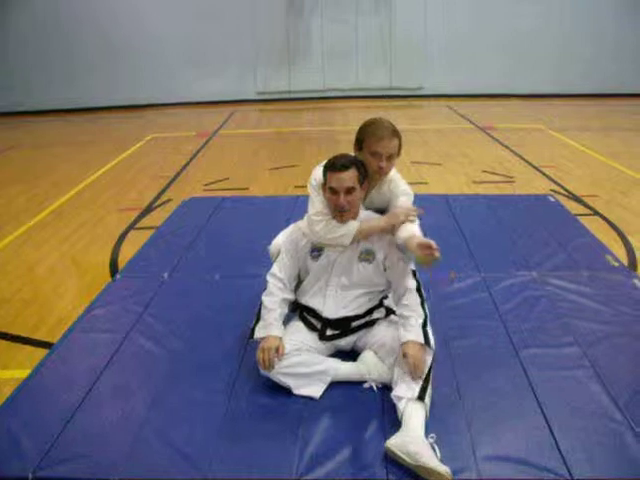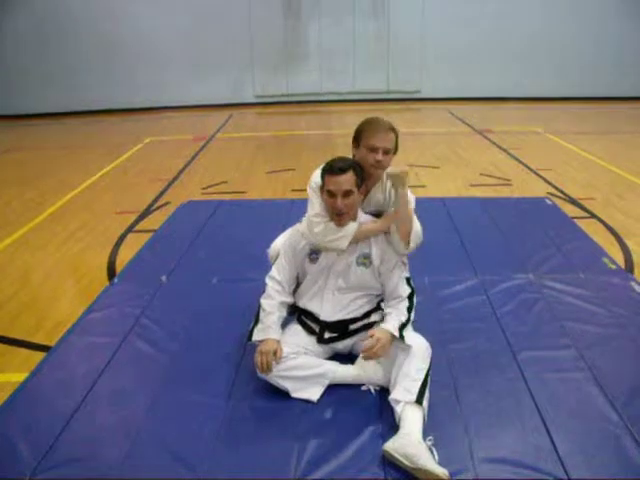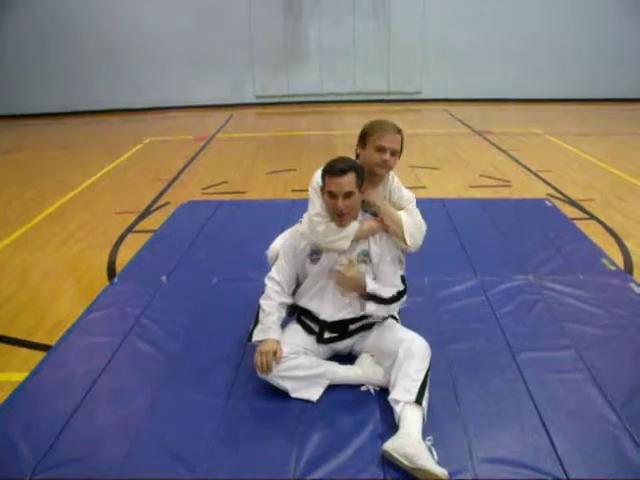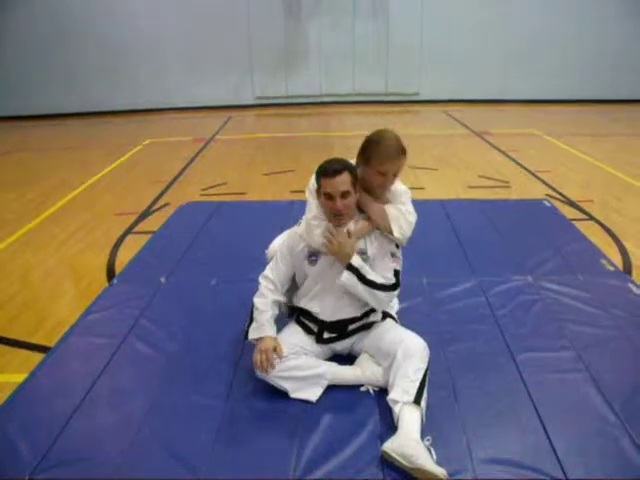
dt=0.4s
person 1, frame 1
left shoulder: (383, 233)
right shoulder: (303, 231)
left elbow: (408, 289)
right elbow: (279, 282)
left wrist: (413, 337)
right wrist: (270, 331)
left hip: (369, 323)
right hip: (314, 325)
left knee: (420, 352)
right knee: (271, 361)
left ankle: (412, 436)
right ankle: (369, 368)
person 1, frame 2
left shoulder: (381, 237)
right shoulder: (302, 234)
left elbow: (402, 296)
right elbow: (278, 286)
left wrist: (388, 330)
right wrist: (269, 334)
left hip: (366, 327)
right hip: (312, 328)
left knee: (417, 349)
right knee: (269, 365)
left ankle: (409, 438)
right ankle: (364, 373)
person 1, frame 3
left shoulder: (381, 236)
right shoulder: (302, 235)
left elbow: (395, 298)
right elbow: (277, 286)
left wrist: (362, 289)
right wrist: (268, 335)
left hip: (366, 326)
right hip: (312, 327)
left knee: (416, 349)
right knee: (269, 365)
left ankle: (409, 439)
right ankle: (365, 372)
person 1, frame 4
left shoulder: (379, 234)
right shoulder: (299, 237)
left elbow: (385, 296)
right elbow: (270, 285)
left wrist: (349, 260)
right wrist: (264, 333)
left hip: (366, 325)
right hip: (312, 328)
left knee: (415, 349)
right knee: (268, 365)
left ankle: (408, 438)
right ankle: (366, 373)
person 2, frame 1
left shoulder: (396, 185)
left elbow: (402, 221)
right elbow: (320, 230)
left wrist: (416, 247)
right wrist: (383, 223)
right hip: (320, 239)
right knee: (281, 249)
person 2, frame 2
left shoulder: (393, 185)
left elbow: (406, 246)
right elbow: (321, 233)
left wrist: (401, 191)
right wrist: (380, 225)
right knee: (280, 252)
person 2, frame 3
left shoulder: (396, 190)
left elbow: (414, 238)
right elbow: (322, 233)
left wrist: (376, 201)
right wrist: (379, 223)
right hip: (316, 242)
right knee: (279, 252)
person 2, frame 4
left shoulder: (396, 189)
left elbow: (403, 229)
right elbow: (319, 236)
left wrist: (361, 195)
right wrist: (372, 222)
right hip: (319, 251)
